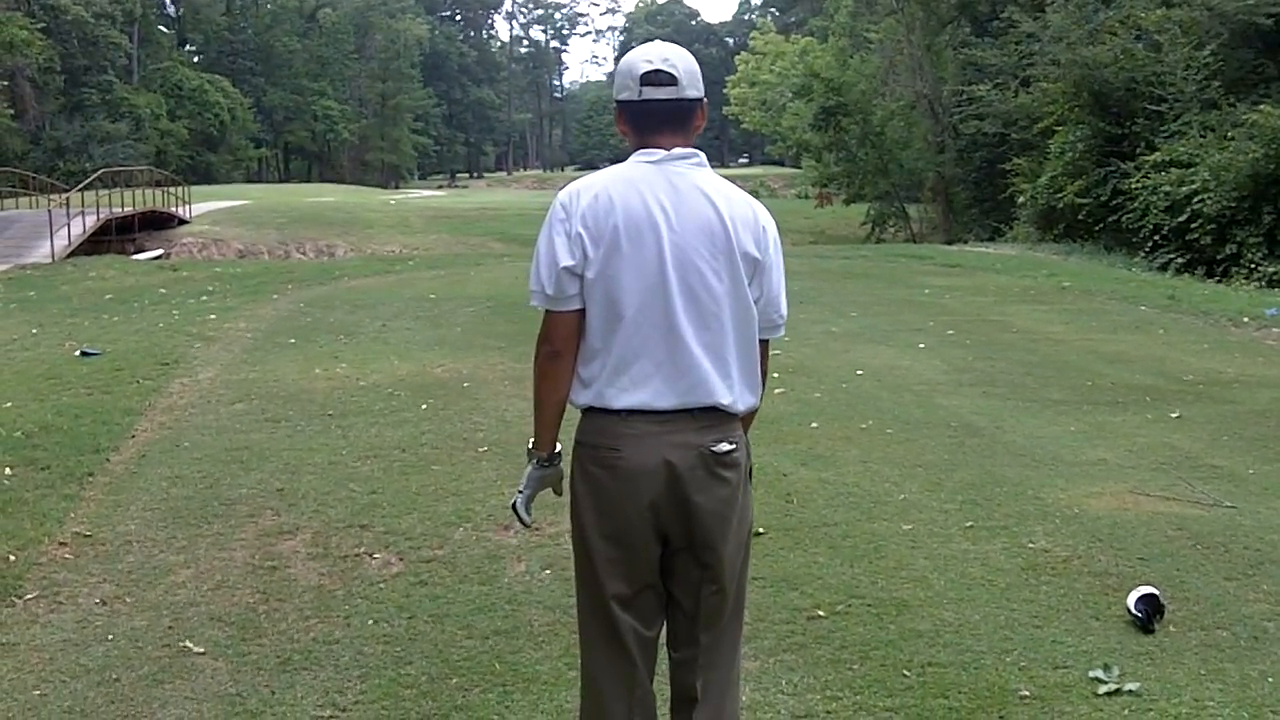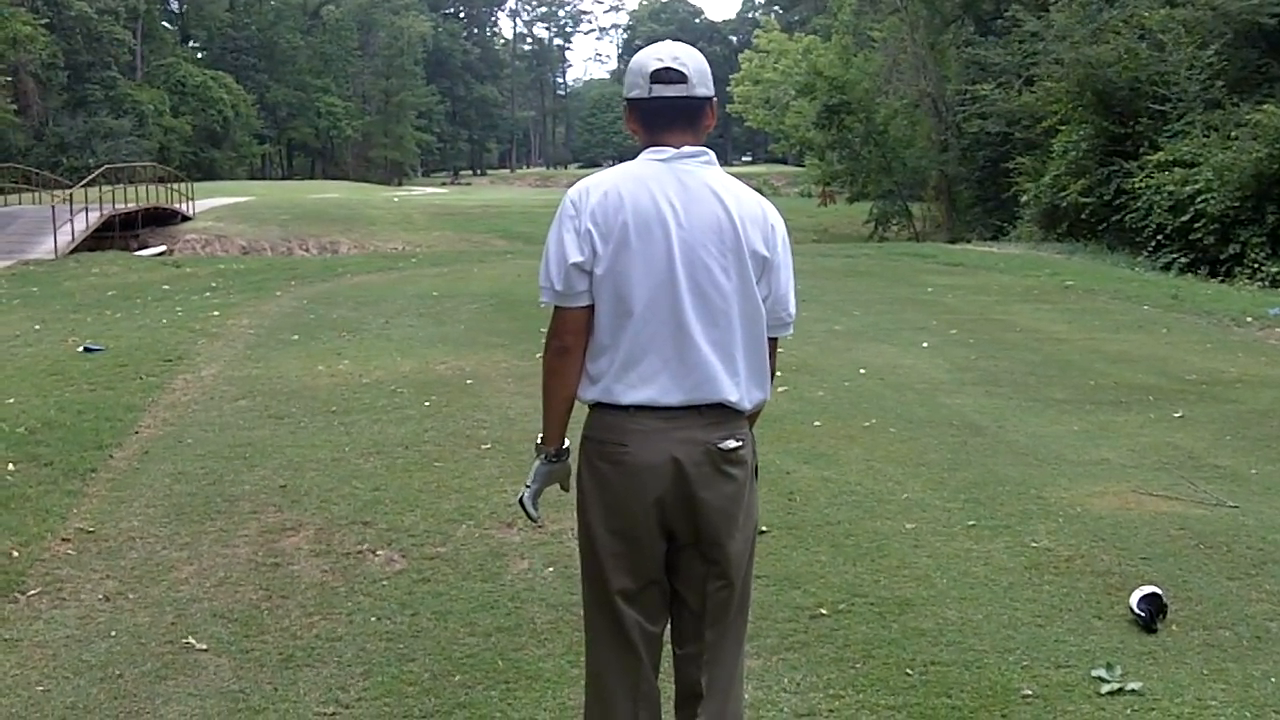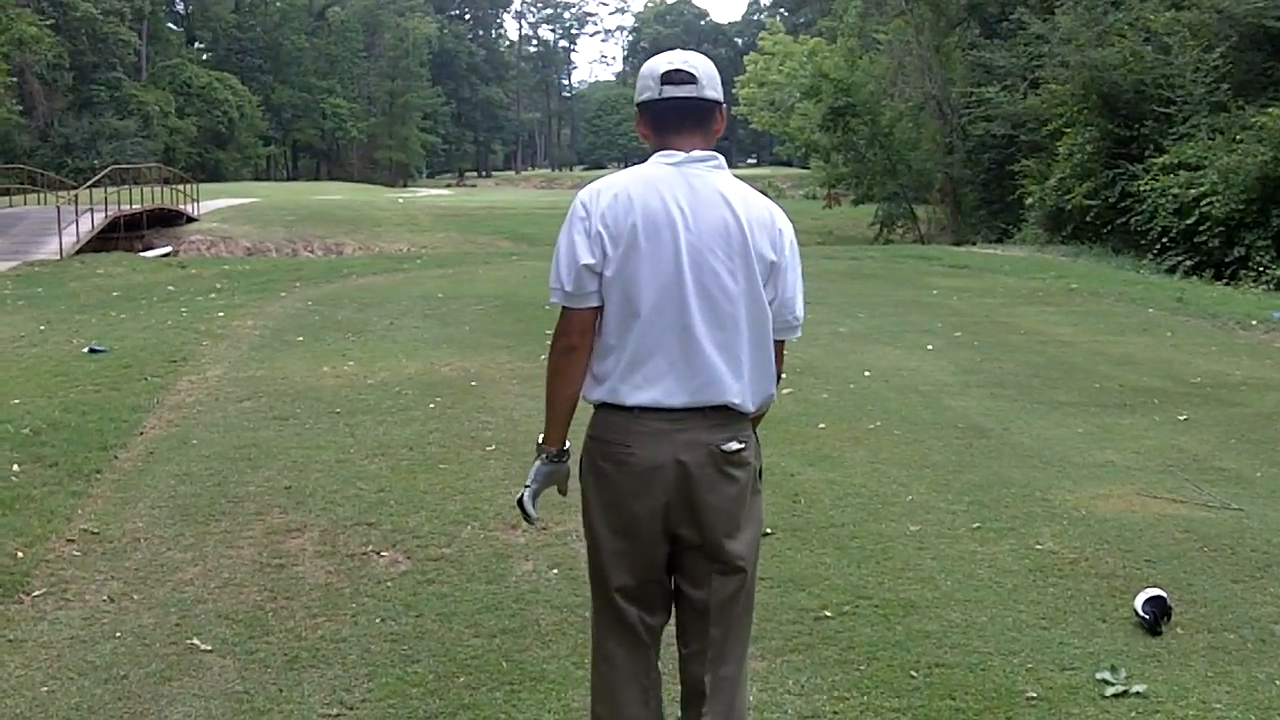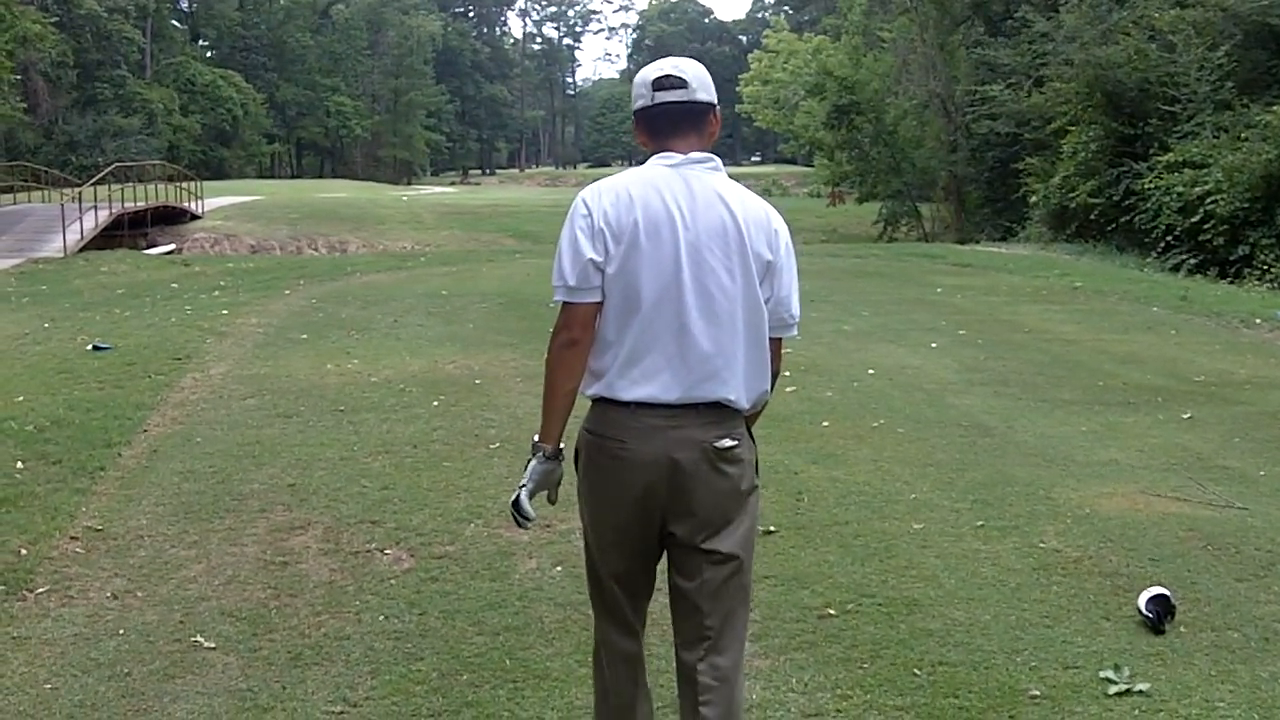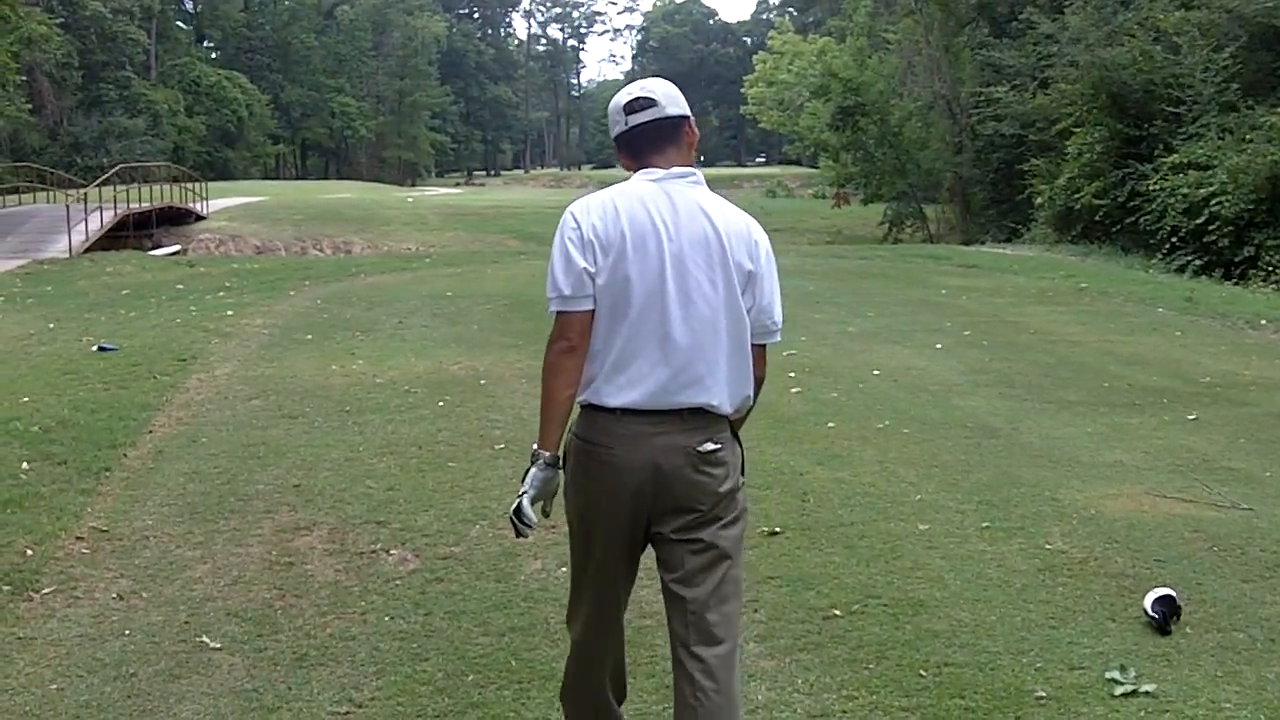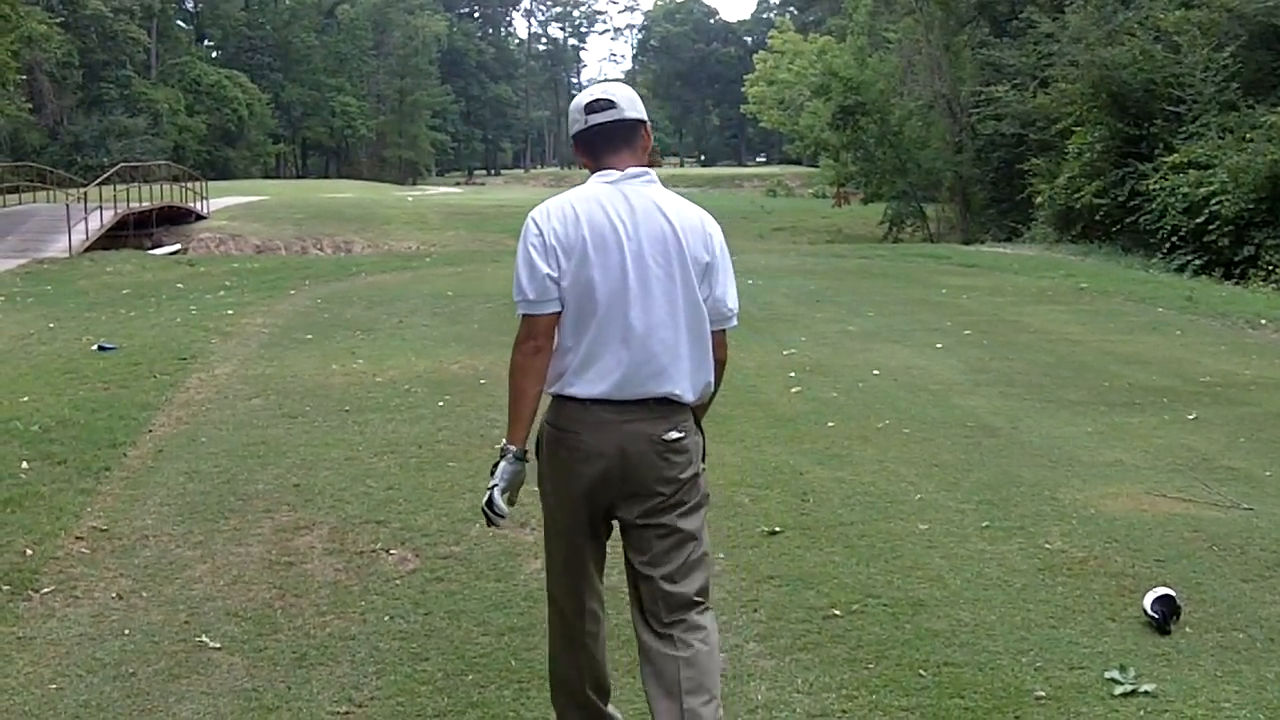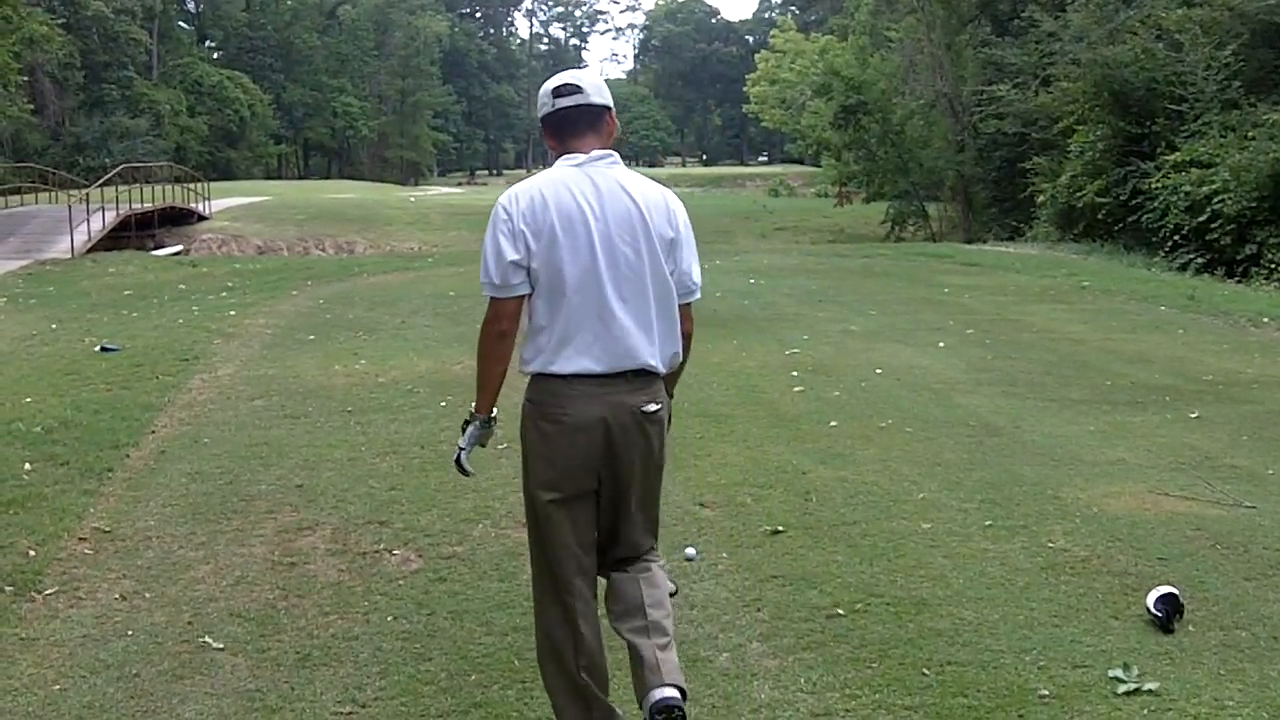
dt=0.2s
person 1, frame 1
left shoulder: (582, 203)
right shoulder: (747, 212)
left elbow: (558, 343)
right elbow: (759, 349)
left wrist: (544, 453)
left hip: (613, 447)
right hip: (713, 449)
left knee: (616, 643)
right knee: (709, 643)
person 1, frame 2
left shoulder: (592, 200)
right shoulder: (756, 211)
left elbow: (567, 339)
right elbow: (766, 349)
left wrist: (551, 448)
left hip: (619, 443)
right hip: (719, 446)
left knee: (622, 640)
right knee: (713, 642)
person 1, frame 3
left shoulder: (602, 202)
right shoulder: (765, 216)
left elbow: (574, 340)
right elbow: (773, 354)
left wrist: (552, 448)
left hip: (624, 443)
right hip: (723, 447)
left knee: (627, 640)
right knee: (717, 644)
person 1, frame 4
left shoulder: (602, 202)
right shoulder: (762, 217)
left elbow: (574, 334)
right elbow: (770, 355)
left wrist: (547, 447)
left hip: (620, 438)
right hip: (718, 445)
left knee: (619, 620)
right knee: (713, 639)
person 1, frame 5
left shoulder: (590, 216)
right shoulder: (742, 228)
left elbow: (569, 343)
right elbow: (755, 365)
left wrist: (546, 455)
left hip: (607, 443)
right hip: (704, 449)
left knee: (598, 605)
right knee: (709, 638)
person 1, frame 6
left shoulder: (553, 219)
right shoulder: (696, 223)
left elbow: (535, 342)
right elbow: (715, 351)
left wrist: (514, 450)
left hip: (578, 431)
right hip: (667, 432)
left knee: (575, 590)
right knee: (680, 608)
person 1, frame 7
left shoulder: (523, 202)
right shoulder: (661, 200)
left elbow: (502, 323)
right elbow: (683, 324)
left wrist: (482, 414)
left hip: (559, 406)
right hip: (640, 401)
left knee: (566, 576)
right knee: (634, 558)
